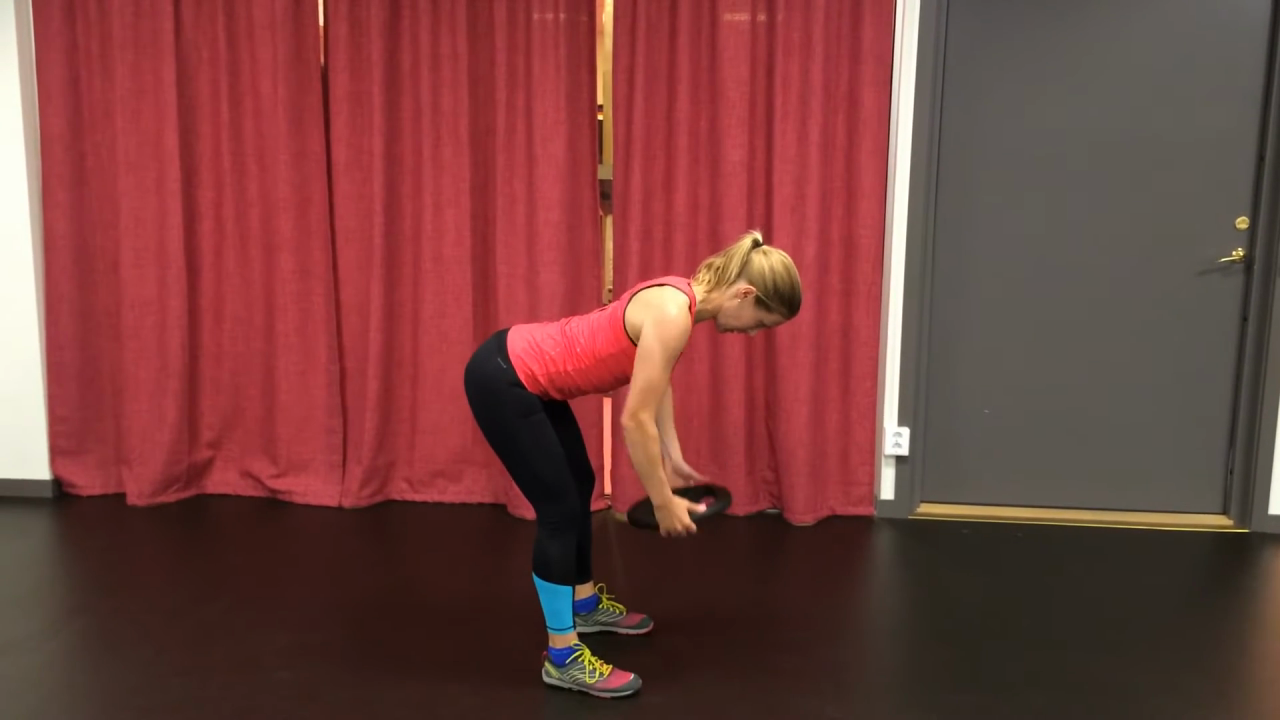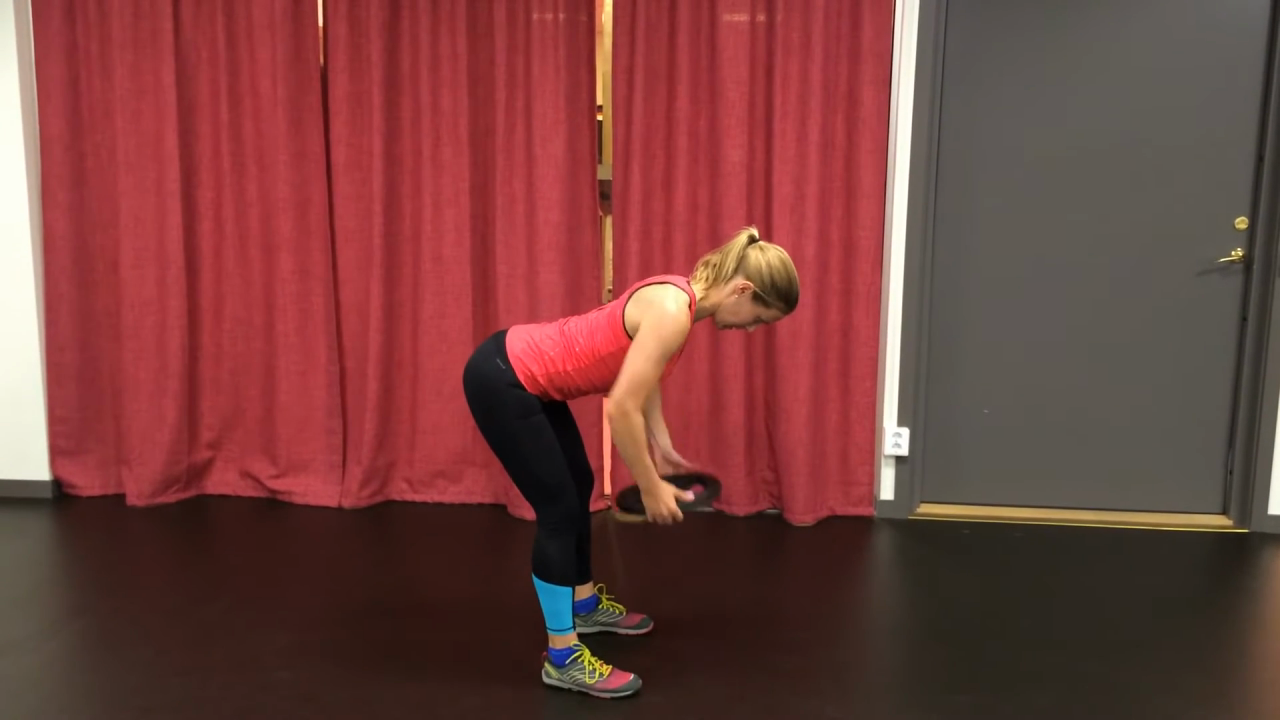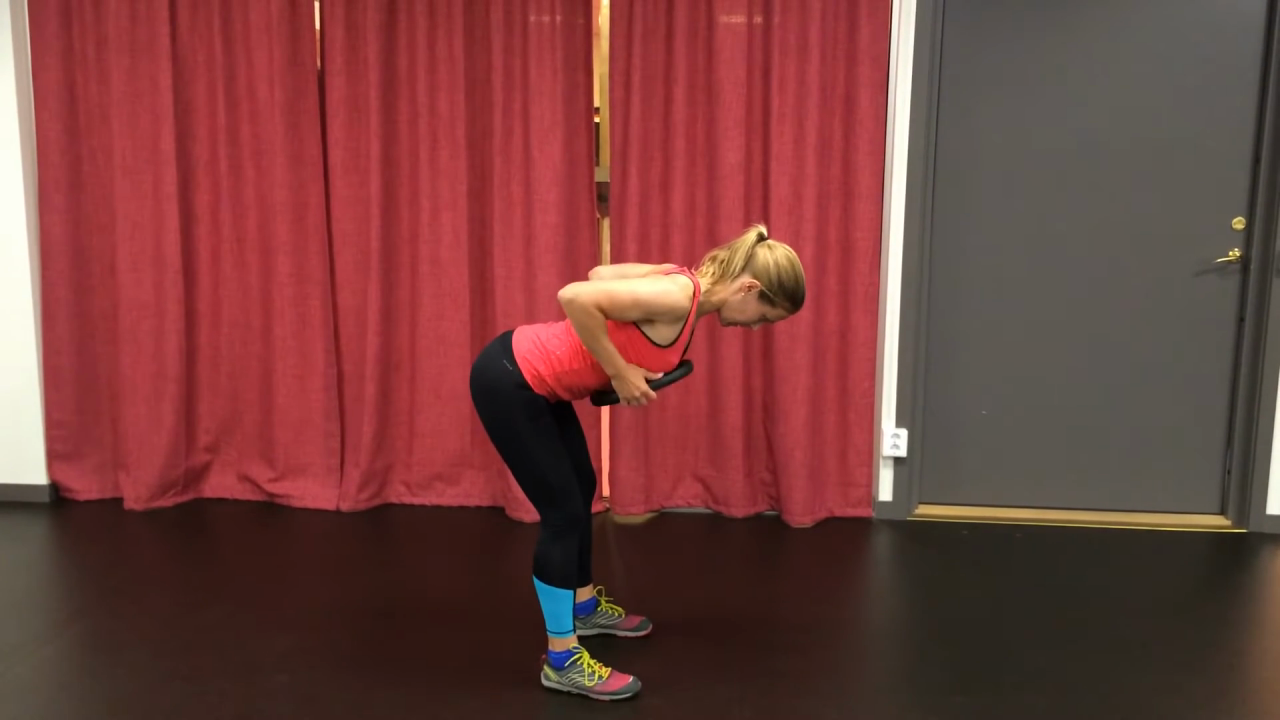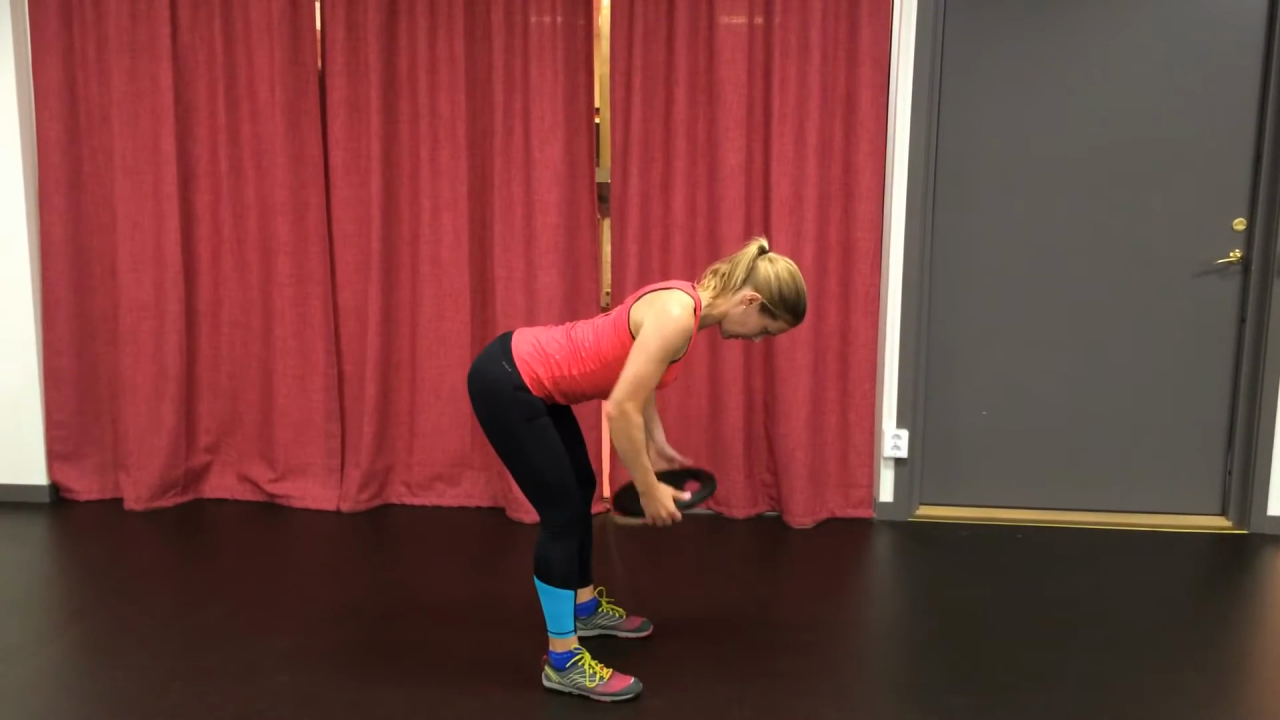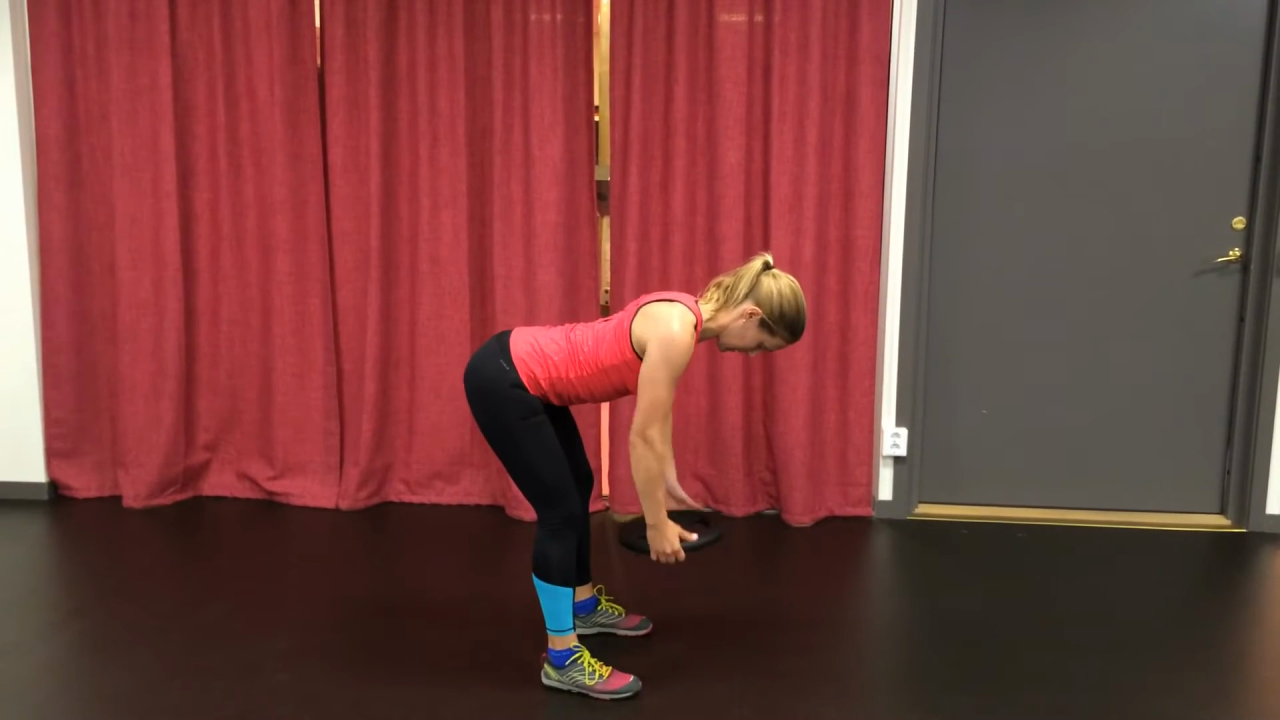
dt=0.4s
person 1, frame 1
left shoulder: (684, 301)
right shoulder: (672, 314)
left elbow: (657, 393)
right elbow: (636, 418)
left wrist: (674, 460)
right wrist: (663, 499)
left hip: (527, 371)
right hip: (501, 378)
left knee: (579, 486)
right knee: (560, 509)
left ankle: (586, 604)
right ankle: (563, 657)
person 1, frame 2
left shoulder: (681, 298)
right shoulder: (673, 312)
left elbow: (632, 373)
right elbow: (621, 410)
left wrist: (662, 448)
right wrist: (651, 487)
left hip: (526, 372)
right hip: (502, 379)
left knee: (578, 486)
right knee: (559, 510)
left ankle: (585, 604)
right ankle: (562, 658)
person 1, frame 3
left shoulder: (684, 284)
right shoulder: (676, 297)
left elbow: (598, 275)
right elbow: (575, 296)
left wrist: (628, 364)
right wrist: (622, 373)
left hip: (532, 373)
right hip: (509, 380)
left knee: (581, 488)
right knee: (563, 511)
left ankle: (585, 607)
right ankle: (562, 660)
person 1, frame 4
left shoulder: (686, 303)
right shoulder: (676, 316)
left elbow: (639, 388)
right elbow: (621, 410)
left wrist: (659, 446)
right wrist: (649, 489)
left hip: (528, 373)
right hip: (505, 381)
left knee: (580, 490)
right knee: (563, 512)
left ankle: (585, 607)
right ankle: (563, 662)
person 1, frame 5
left shoulder: (685, 314)
right shoulder: (676, 331)
left elbow: (651, 413)
right elbow: (642, 436)
left wrist: (666, 481)
right wrist: (658, 525)
left hip: (525, 372)
right hip: (502, 379)
left knee: (578, 486)
right knee: (560, 509)
left ankle: (584, 606)
right ankle: (562, 659)
